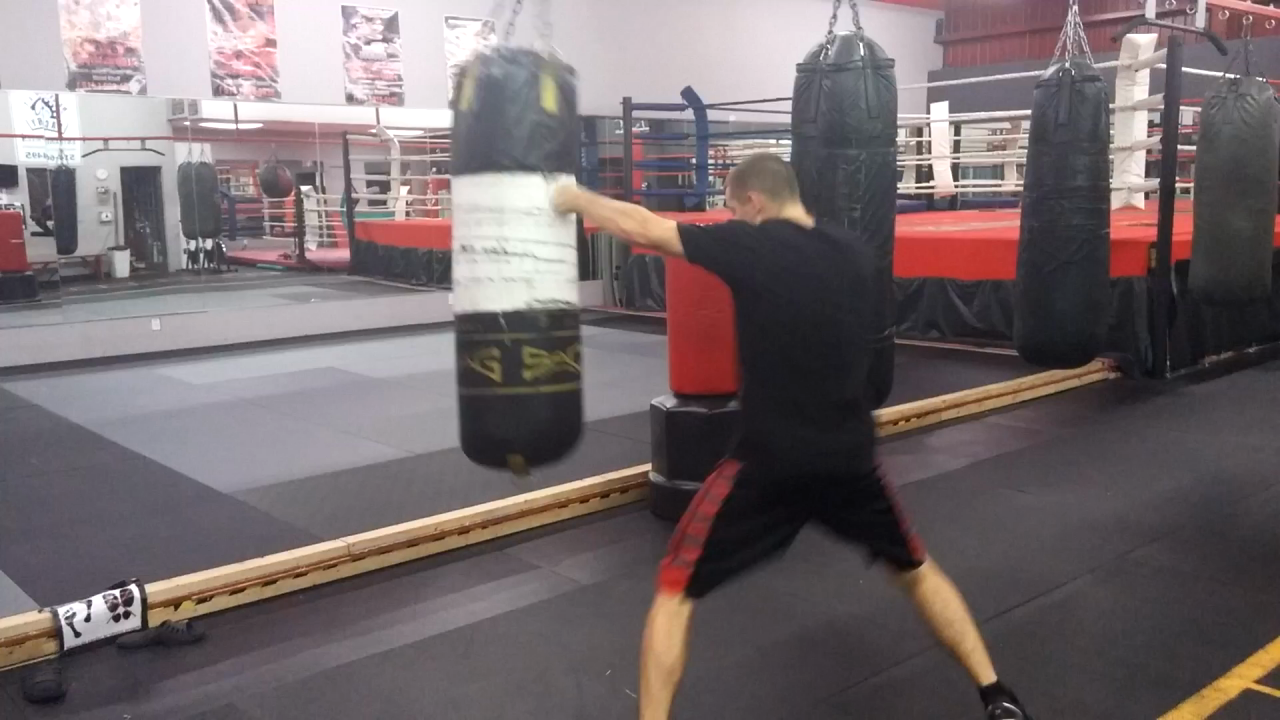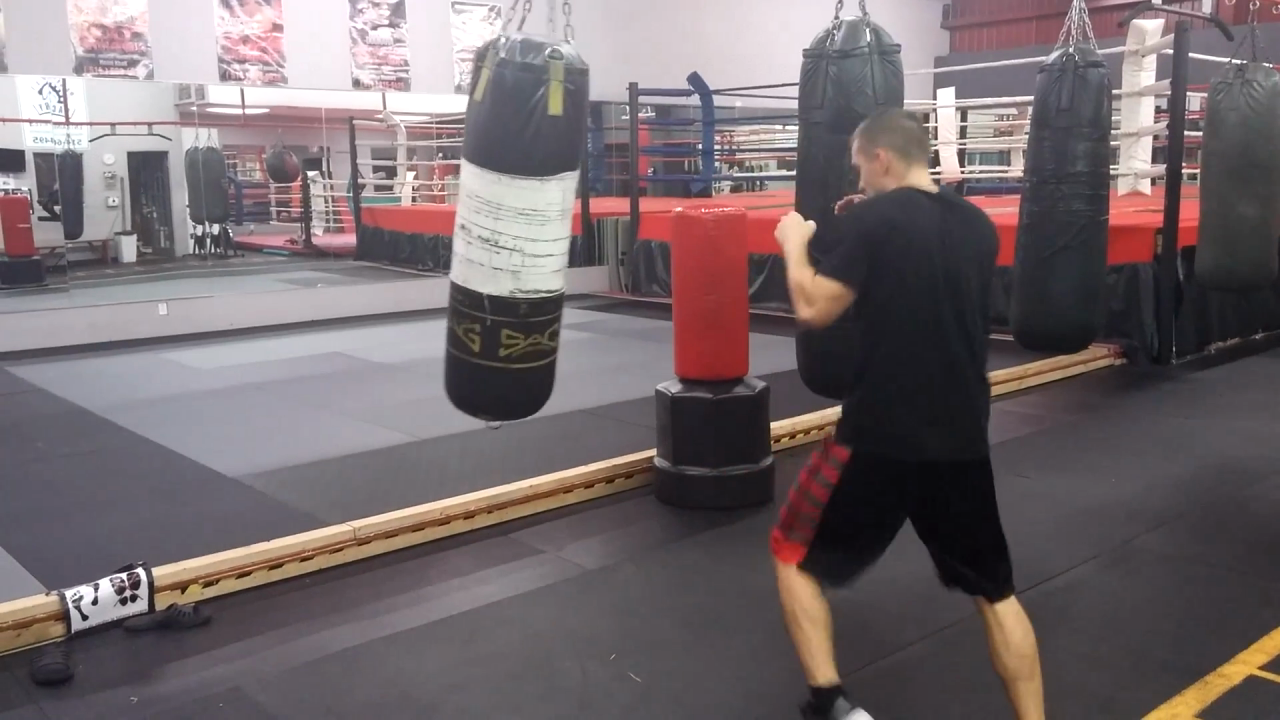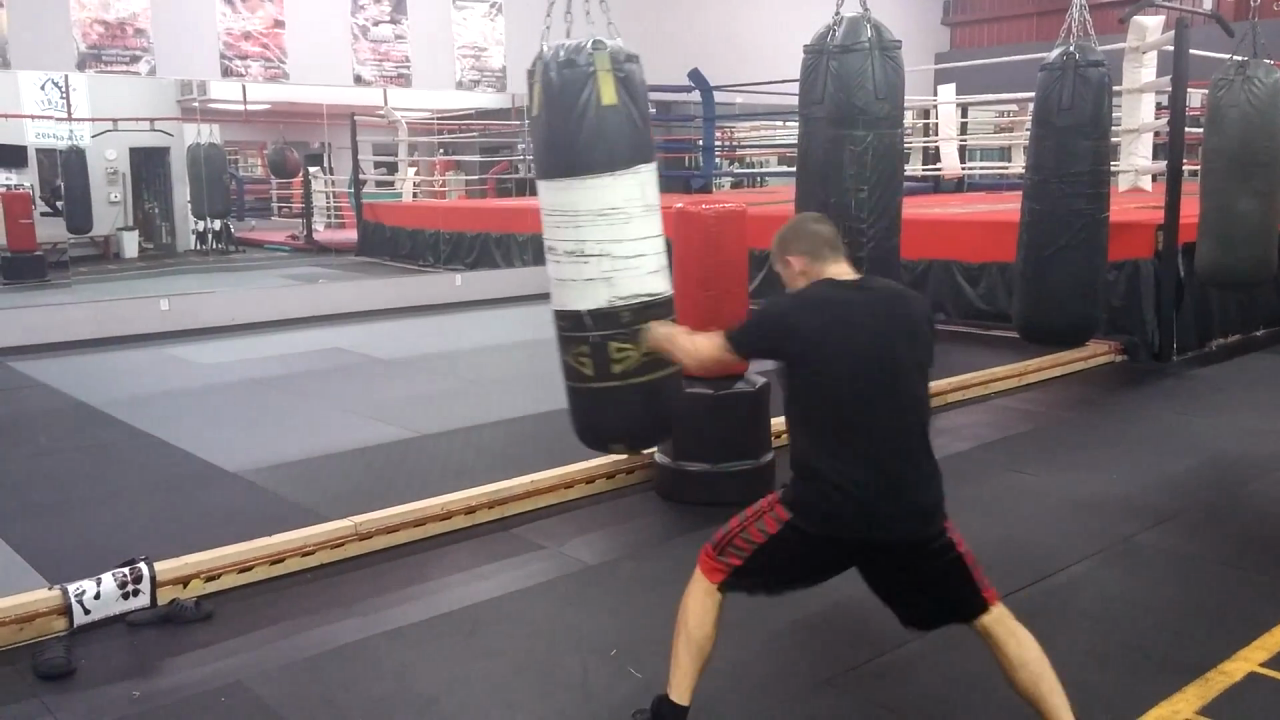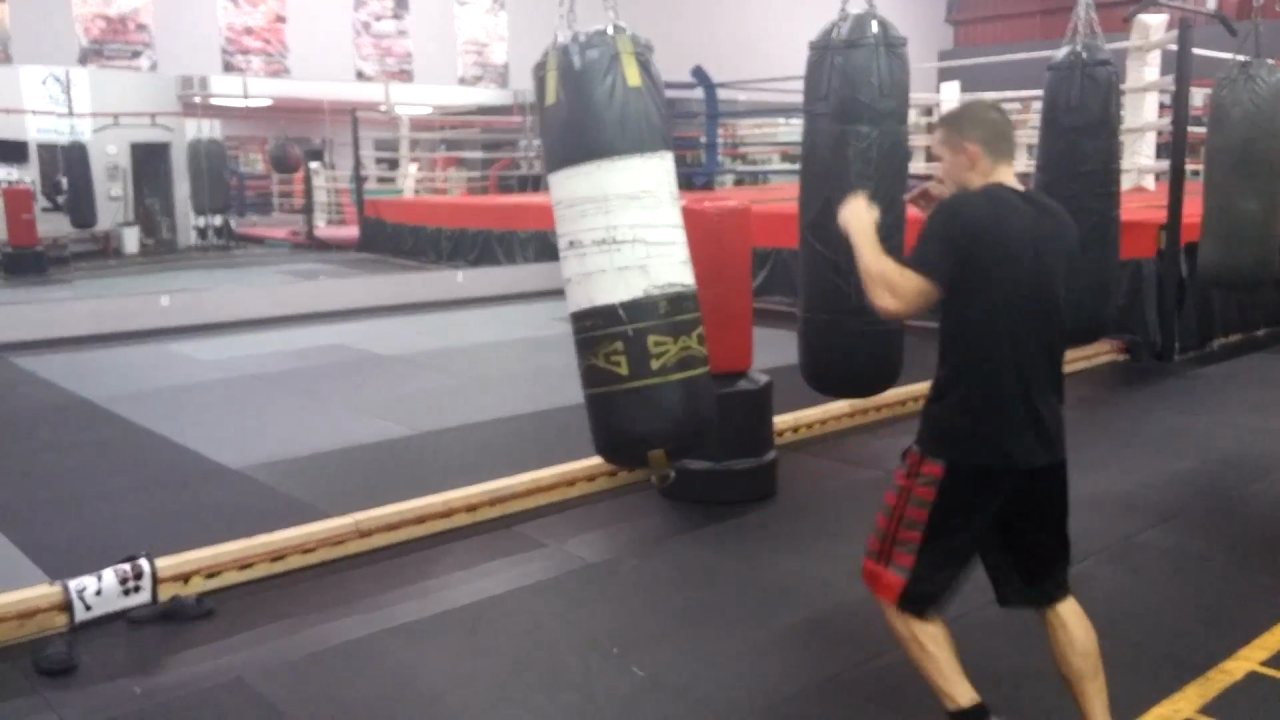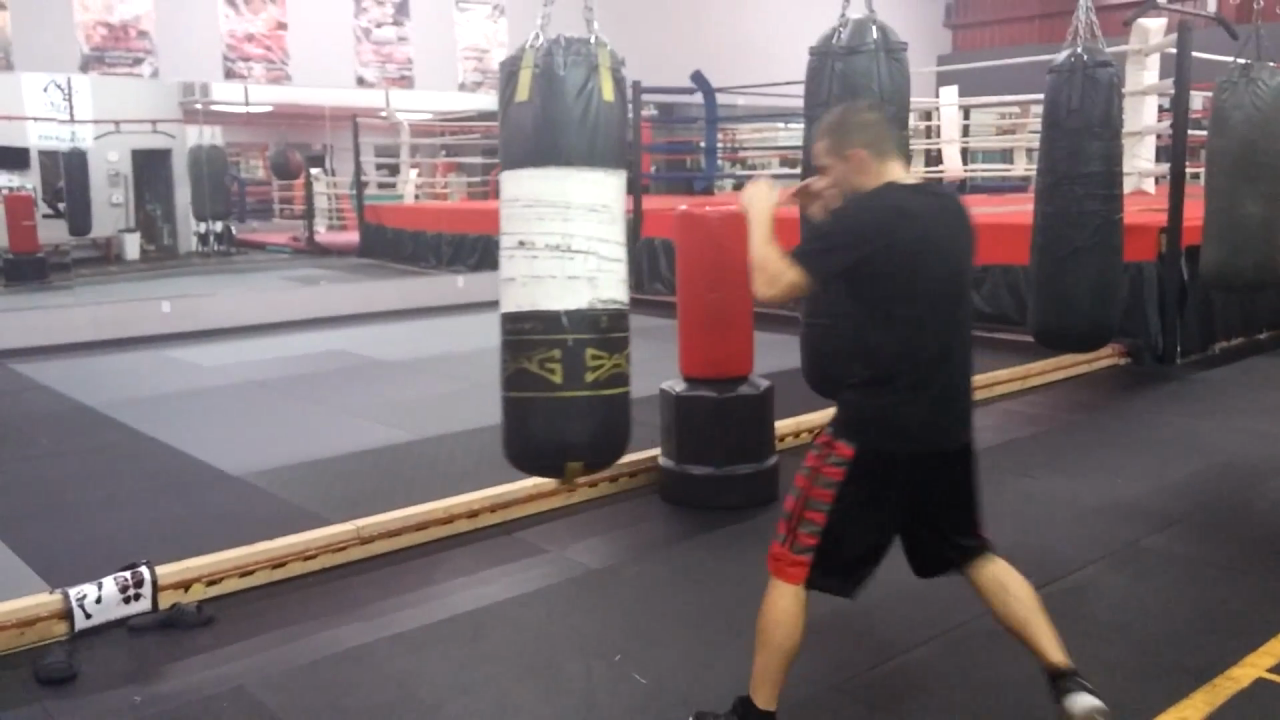
dt=0.5s
person 1, frame 1
left shoulder: (747, 244)
right shoulder: (851, 252)
left elbow: (643, 229)
left wrist: (576, 198)
left hip: (767, 461)
right hip: (848, 454)
left knee: (672, 589)
right knee: (912, 571)
person 1, frame 2
left shoulder: (872, 220)
right shoulder: (978, 226)
left elbow: (814, 309)
left wrist: (792, 242)
left hip: (877, 437)
right hip: (962, 442)
left knee: (794, 557)
right knee: (995, 595)
person 1, frame 3
left shoulder: (792, 315)
right shoulder: (911, 309)
left elbow: (701, 355)
left wrist: (663, 334)
left hip: (821, 509)
right hip: (914, 511)
left knee: (712, 572)
right knee: (990, 615)
person 1, frame 4
left shoulder: (964, 215)
right shoulder: (1057, 223)
left elbow: (896, 299)
left wrist: (859, 229)
left hip: (962, 444)
right hip: (1039, 445)
left knee: (897, 592)
right knee: (1051, 597)
person 1, frame 5
left shoulder: (857, 221)
right shoulder: (949, 211)
left elbow: (772, 286)
left wrist: (759, 213)
left hip: (872, 430)
right hip: (947, 426)
left knee: (792, 567)
right knee: (975, 557)
